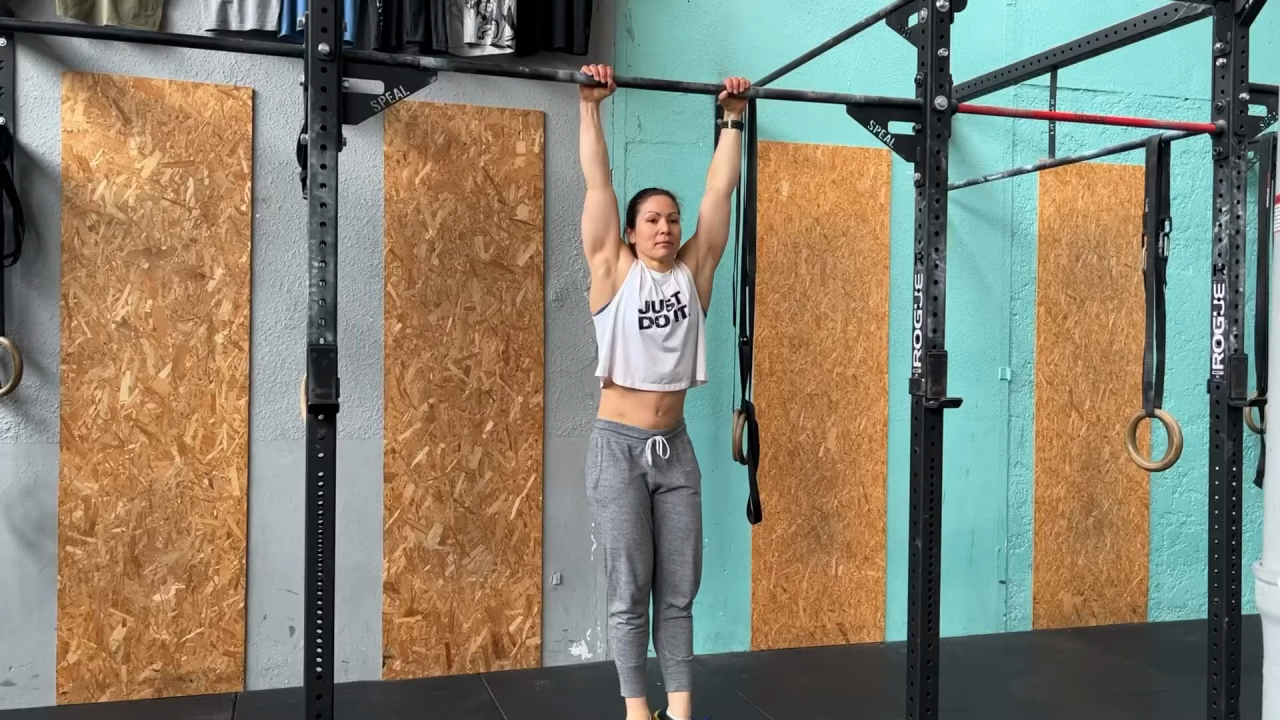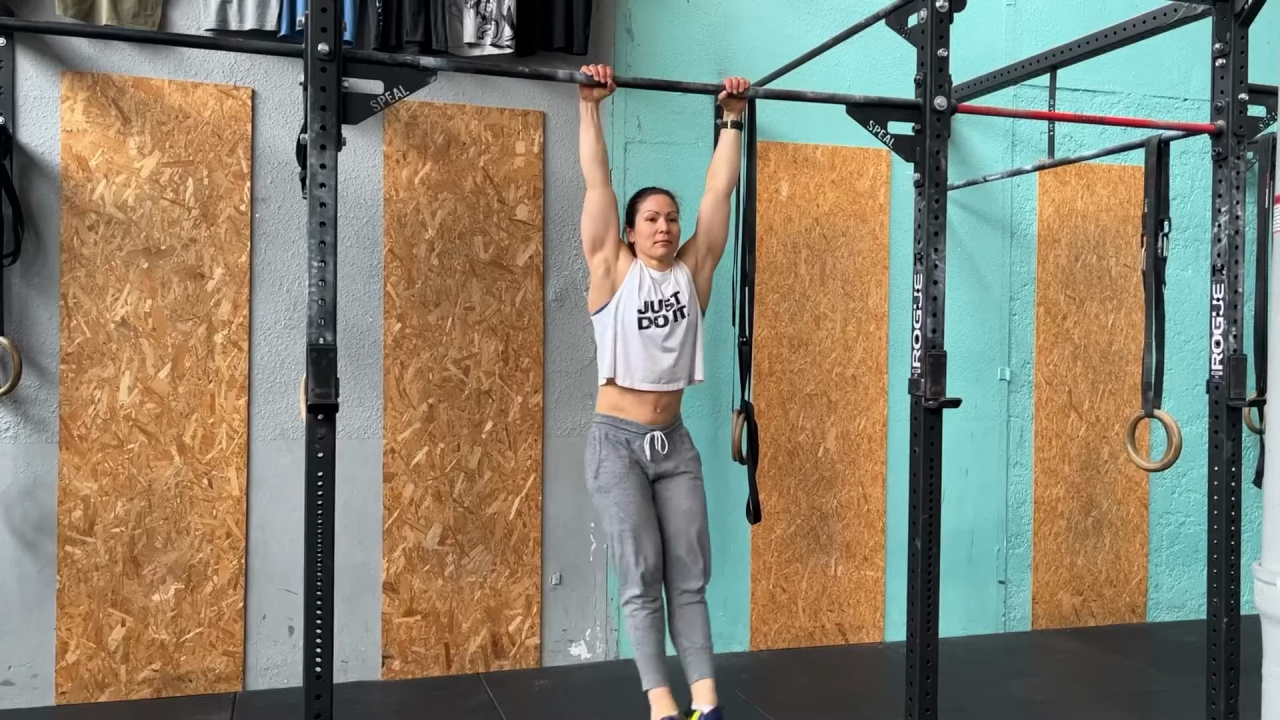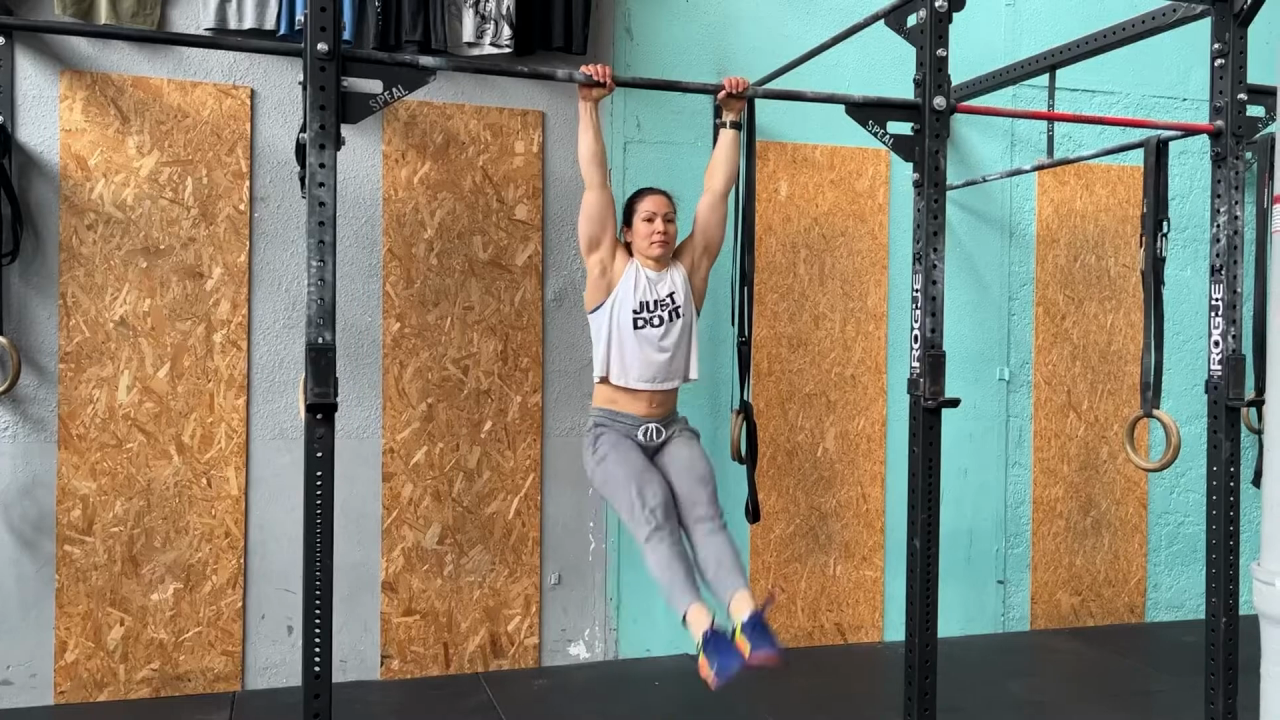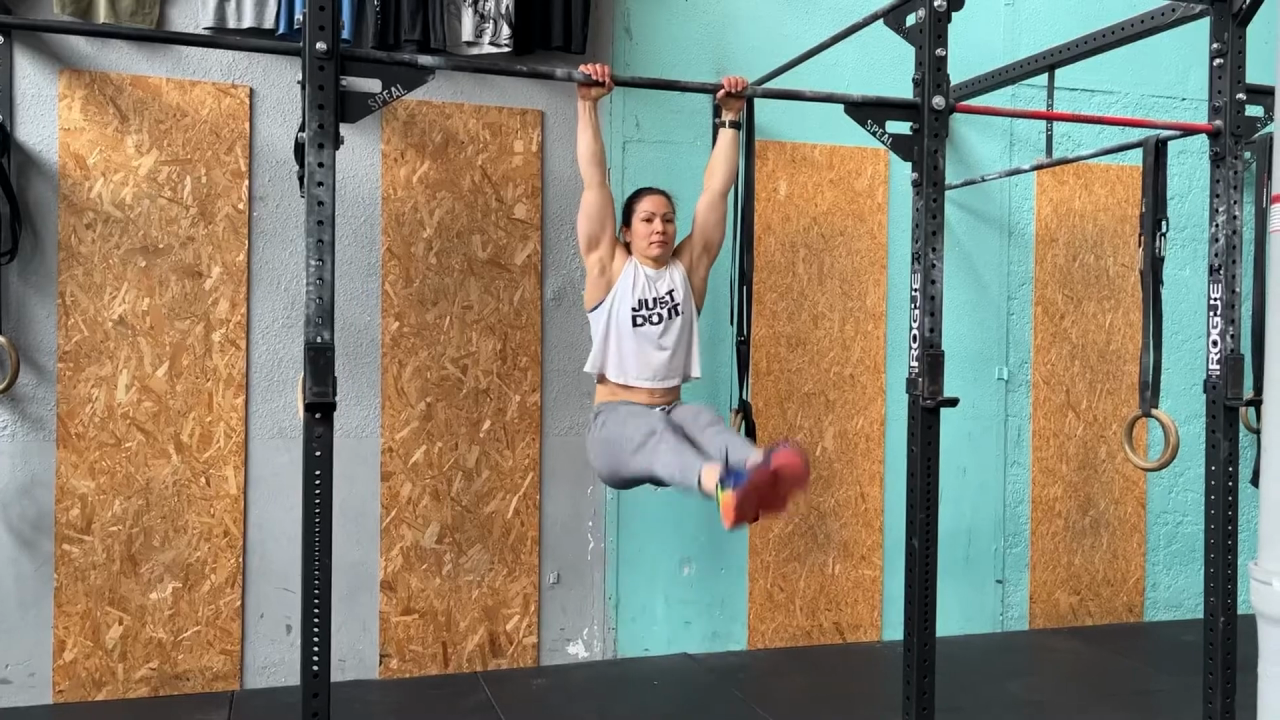
dt=0.2s
person 1, frame 1
left shoulder: (694, 271)
right shoulder: (613, 271)
left elbow: (719, 191)
right elbow: (597, 184)
left wrist: (733, 119)
right wrist: (590, 106)
left hip: (675, 448)
right hip: (618, 447)
left knee: (679, 594)
right knee: (629, 591)
person 1, frame 2
left shoulder: (693, 270)
right shoulder: (612, 270)
left elbow: (719, 192)
right elbow: (597, 183)
left wrist: (733, 119)
right wrist: (589, 105)
left hip: (673, 442)
right hip: (616, 441)
left knee: (690, 578)
right knee: (642, 576)
person 1, frame 3
left shoulder: (688, 272)
right shoulder: (608, 269)
left elbow: (716, 193)
right elbow: (596, 185)
left wrist: (731, 122)
right wrist: (588, 110)
left hip: (671, 429)
right hip: (613, 433)
left knee: (704, 507)
right knee: (654, 515)
left ankle: (749, 621)
right ankle: (707, 631)
person 1, frame 4
left shoulder: (687, 271)
right shoulder: (609, 271)
left elbow: (716, 191)
right elbow: (594, 183)
left wrist: (730, 117)
right wrist: (589, 105)
left hip: (672, 423)
right hip: (618, 432)
left knee: (708, 425)
right knee: (654, 430)
left ankle: (756, 468)
right ankle: (728, 484)
